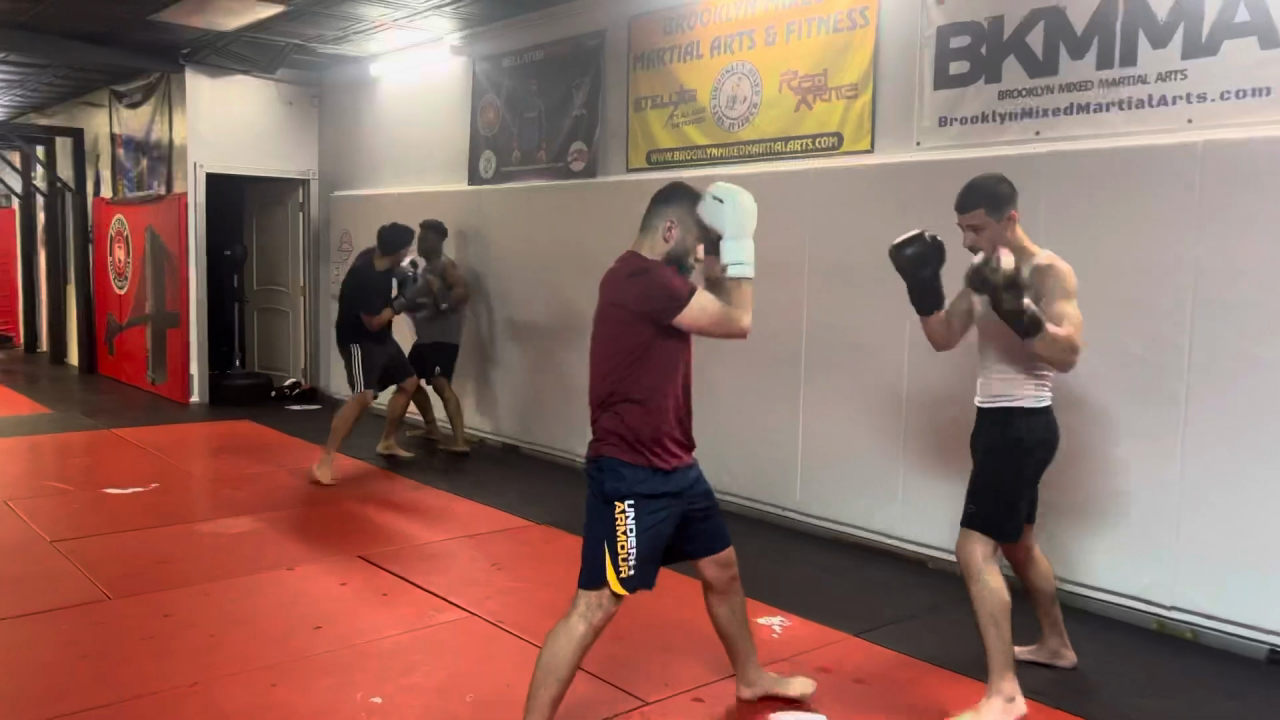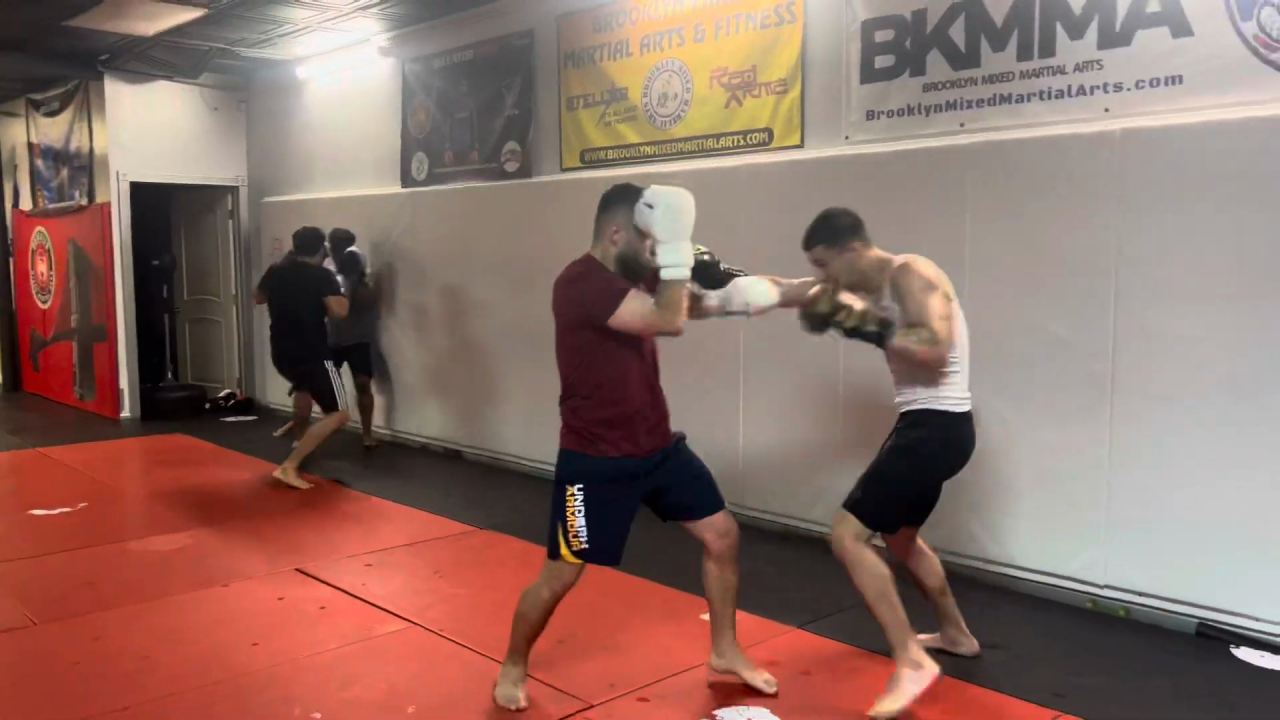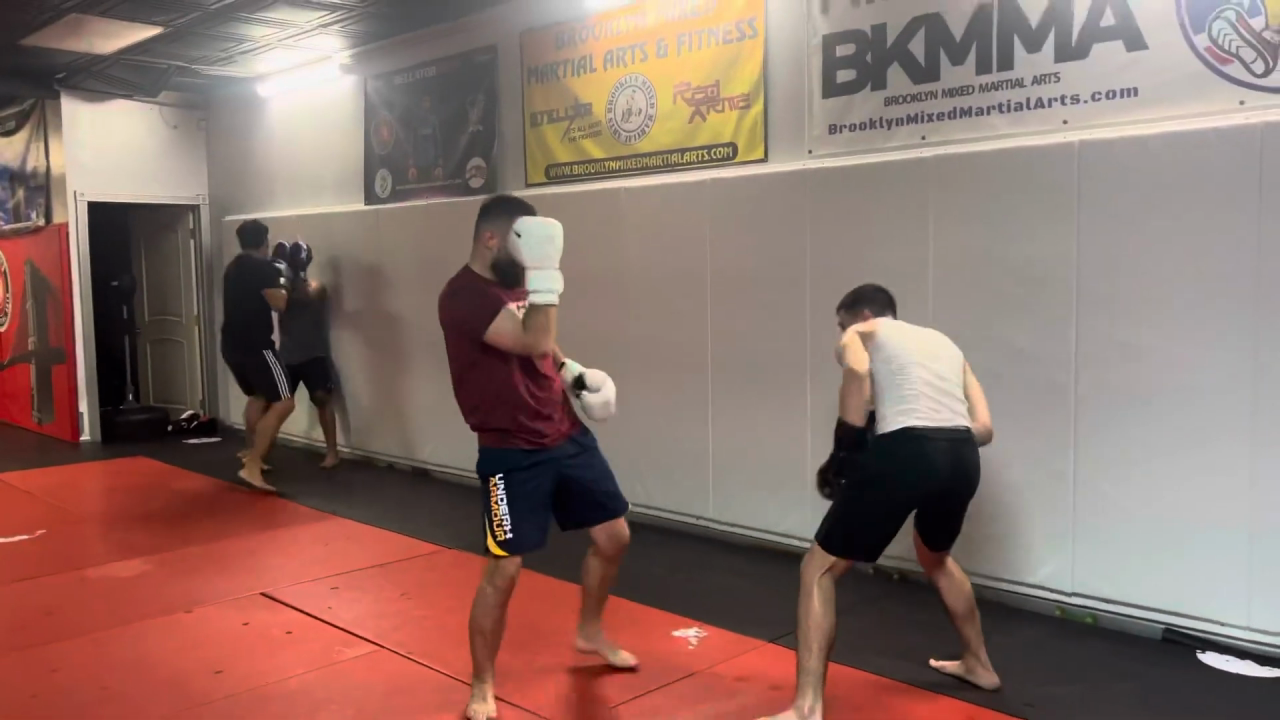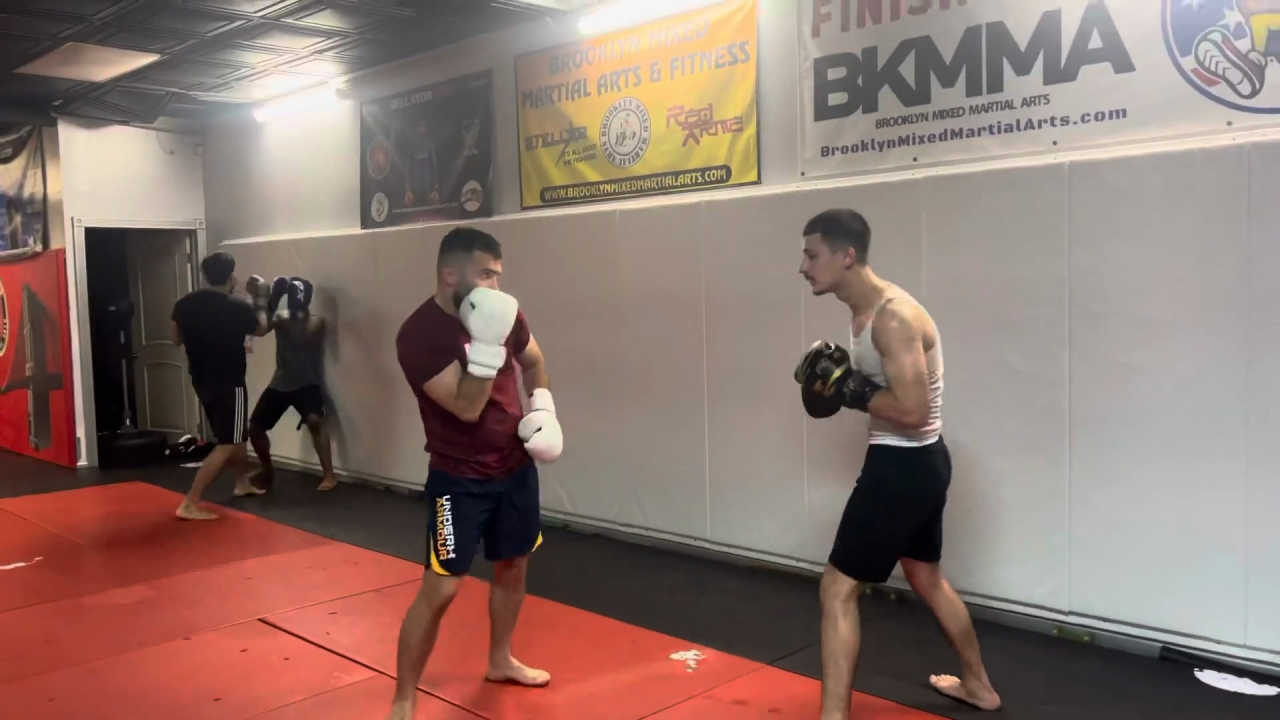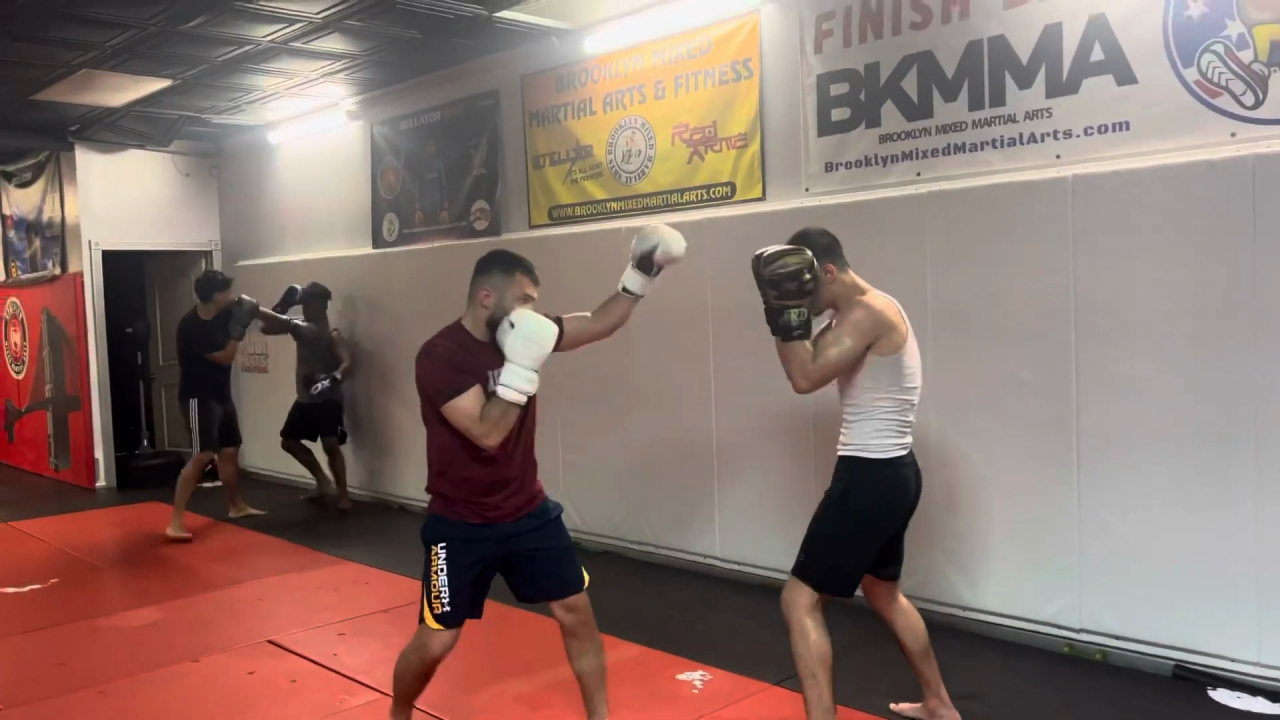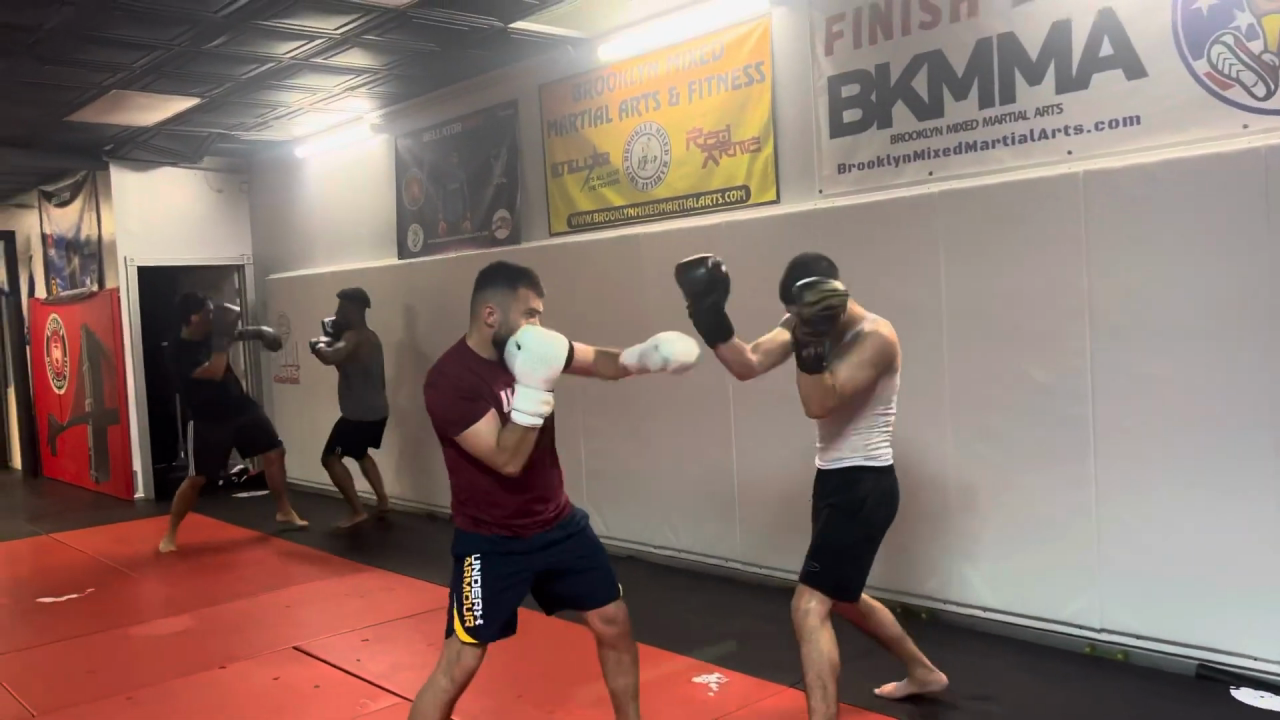
dt=0.5s
person 1, frame 1
left shoulder: (657, 278)
right shoulder: (641, 280)
left elbow: (718, 311)
right elbow: (736, 323)
left wrist: (725, 255)
right wrist: (738, 242)
left hip: (674, 466)
right hip: (630, 472)
left knee: (723, 569)
right knee: (594, 607)
person 1, frame 2
left shoulder: (636, 272)
right shoulder: (586, 282)
left elbow: (672, 314)
right elbow: (670, 321)
right wrist: (673, 246)
left hip: (655, 443)
right hip: (594, 457)
left knee: (722, 535)
right knee: (562, 575)
left ankle: (727, 654)
right ankle: (514, 663)
person 1, frame 3
left shoulder: (518, 281)
right shoulder: (463, 296)
right elbow: (533, 345)
left wrist: (576, 376)
right wrist: (544, 272)
left hip: (567, 437)
right hip: (512, 453)
left knee: (612, 536)
right knee: (503, 572)
left ankle: (590, 632)
person 1, frame 4
left shoulder: (502, 312)
right shoulder: (418, 335)
left elbow: (533, 362)
right elbow: (467, 408)
left wrist: (542, 408)
right wrist: (486, 342)
left hip: (516, 466)
right hip: (460, 478)
left knee: (511, 568)
right knee: (439, 591)
left ankle: (501, 660)
person 1, frame 5
left shoulder: (517, 333)
right shoulder: (440, 356)
left elbow: (598, 324)
right elbow: (488, 434)
left wrist: (639, 274)
right wrist: (522, 364)
left hip: (528, 511)
right hip: (461, 523)
left knee: (576, 613)
right knee: (436, 642)
person 1, frame 6
left shoulder: (528, 350)
right shoulder: (449, 380)
left elbow: (596, 361)
right elbow: (509, 460)
left wrist: (646, 354)
right wrist: (536, 385)
left hip: (557, 524)
right hip: (493, 541)
left knee: (613, 625)
right knee: (459, 664)
person 2, frame 1
left shoulder: (1050, 273)
right shoulder: (981, 269)
left elbow: (1065, 355)
right elbow: (943, 337)
left wrist: (1015, 304)
right wrist: (920, 282)
left hip: (1022, 426)
right hip: (994, 422)
left knee: (975, 551)
right knee: (1018, 541)
right ankle: (1055, 644)
person 2, frame 2
left shoulder: (910, 272)
right shoulder: (877, 281)
left elbow: (936, 353)
right elbow: (808, 302)
left wrist: (864, 324)
left hip: (938, 428)
right hip: (920, 425)
left knee: (848, 535)
right knee: (901, 538)
left ankle: (911, 663)
right ankle: (955, 634)
person 2, frame 3
left shoulder: (859, 334)
right shoulder: (945, 344)
left elbow: (856, 376)
right elbow: (982, 429)
left hip: (904, 455)
right hip: (960, 456)
left knee: (819, 567)
right knee: (935, 556)
right ankle: (978, 664)
person 2, frame 4
left shoulder: (895, 316)
right shoulder: (867, 309)
left elbow: (911, 411)
left wrist: (848, 390)
right wrist: (840, 381)
left hip: (903, 467)
right hip: (920, 464)
left knee: (838, 590)
right knee: (926, 577)
person 2, frame 5
left shoulder: (869, 313)
right shoulder: (864, 310)
left elbow: (804, 378)
right elbow: (814, 365)
left wrist: (788, 308)
right wrist: (787, 308)
left hip: (869, 477)
right hip: (889, 474)
left knee: (800, 600)
right knee: (883, 593)
person 2, frame 6
left shoulder: (876, 338)
right shoulder: (805, 327)
left elbow: (818, 406)
right elbow: (745, 364)
left wrist: (811, 345)
right wrist: (709, 312)
left hip: (863, 488)
right hip: (835, 483)
left knee: (809, 609)
right knee: (844, 598)
right ankle: (924, 673)
person 3, frame 1
left shoulder: (377, 255)
right shoulder: (364, 279)
right elbow: (374, 323)
left wrist: (403, 279)
right wrist: (403, 298)
left hip: (382, 337)
right hip: (358, 341)
left knee: (409, 383)
right knee: (364, 397)
left ankle: (387, 442)
right ankle: (325, 460)
person 3, frame 2
left shoulder: (275, 271)
right shoulder: (322, 276)
left elbow: (259, 297)
right elbow: (340, 311)
right wrist: (338, 287)
left hip: (281, 354)
right hip: (313, 354)
left knee: (305, 386)
right knee: (338, 414)
left ankle: (304, 438)
right ankle: (289, 467)
person 3, frame 3
left shoulder: (235, 266)
right shoulder: (262, 267)
right elbow: (279, 303)
right wrist: (281, 280)
left hip: (233, 345)
right hip: (256, 345)
left knee: (257, 396)
right knee: (283, 403)
left ankle: (252, 454)
right ankle: (252, 467)
person 3, frame 4
left shoulder: (185, 304)
right shoulder: (237, 308)
left elbow: (177, 339)
right elbow: (261, 328)
right wrist: (259, 298)
left hip: (202, 381)
right hip: (227, 384)
left knee: (237, 433)
right knee: (228, 444)
left ankle: (242, 483)
right ankle: (189, 504)
person 3, frame 5
left shoulder: (223, 313)
right shoulder: (191, 327)
left elbow: (254, 314)
right elbow: (226, 357)
right wrist: (238, 326)
left hip: (221, 394)
right hip: (198, 397)
left knee: (229, 451)
right knee: (201, 457)
left ankle: (237, 506)
right ankle: (176, 522)
person 3, frame 6
left shoulder: (212, 331)
right shoulder: (179, 351)
left elbow: (234, 333)
right elbow: (215, 373)
left wrist: (257, 333)
right wrist: (221, 338)
left hip: (242, 408)
right hip: (207, 419)
left knee: (275, 453)
right knee: (197, 479)
left ankle: (285, 511)
right ankle: (170, 534)
person 4, frame 1
left shoulder: (445, 265)
right shoulder: (425, 268)
left elbow: (463, 292)
right elbow: (417, 301)
left wrist: (441, 307)
left hip: (443, 337)
right hip: (426, 335)
left knee: (440, 384)
left ankle: (459, 441)
right ankle: (432, 428)
person 4, frame 2
left shoulder: (360, 276)
left elbow: (368, 300)
left wrist: (360, 273)
left hip: (358, 340)
right hip: (332, 338)
left knee: (362, 382)
left ankle: (367, 433)
person 4, frame 3
left shoulder: (315, 287)
left elbow: (304, 296)
left wrist: (297, 270)
left hip: (315, 355)
right hip: (287, 355)
left knee: (320, 398)
left ankle: (332, 452)
person 4, frame 4
left shoulder: (315, 321)
right shoulder: (280, 319)
left elbow: (301, 336)
left wrist: (299, 309)
right wrist: (272, 301)
left hip: (307, 384)
right hip: (280, 383)
left knee: (315, 421)
right knee: (255, 427)
left ankle: (329, 476)
right ankle: (266, 470)
person 4, frame 5
left shoulder: (333, 335)
right shoulder: (300, 328)
left elbow: (347, 364)
right elbow: (267, 327)
left wrist: (331, 380)
right wrist: (284, 303)
left hip: (328, 399)
right hip: (305, 398)
left knee: (330, 445)
right knee: (289, 441)
left ankle: (343, 494)
right ankle: (323, 483)
person 4, frame 6
left shoulder: (353, 336)
right shoulder: (371, 337)
left elbow: (329, 356)
left wrist: (318, 345)
right wrist: (333, 338)
left hip: (358, 413)
right hip: (377, 410)
left knee: (330, 459)
right knee: (360, 453)
left ankle: (357, 510)
right ankle: (383, 502)
